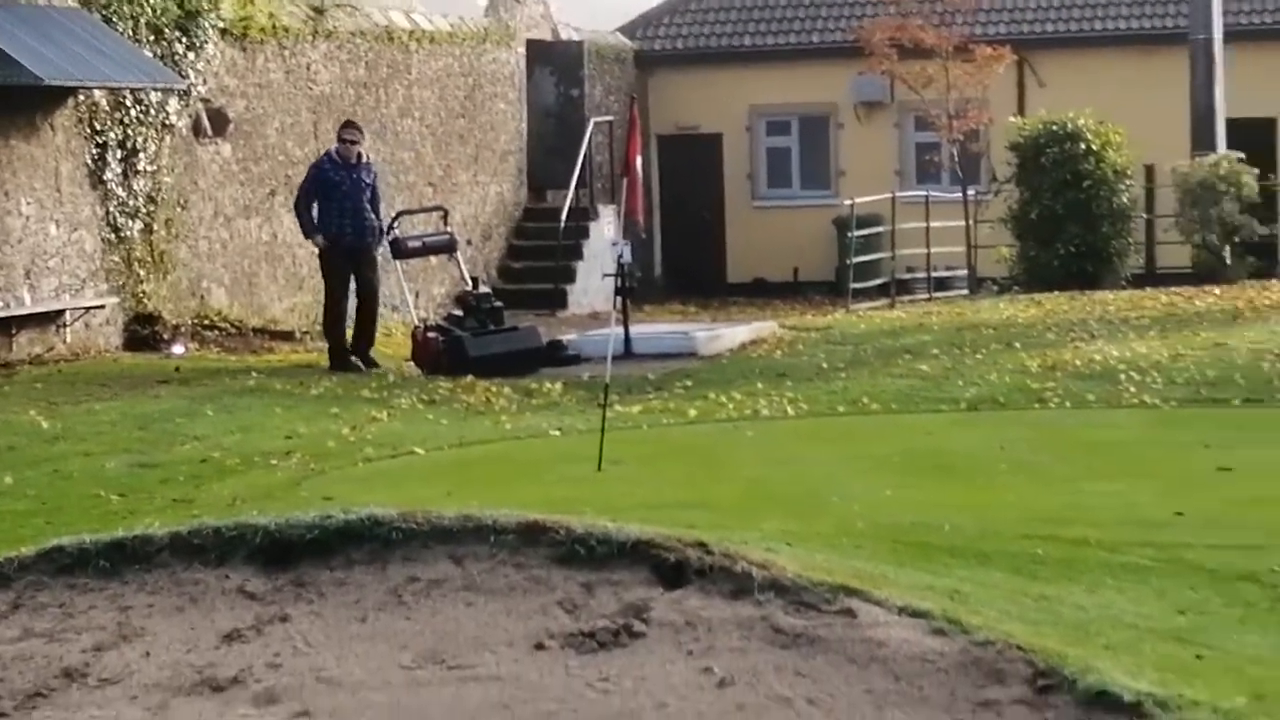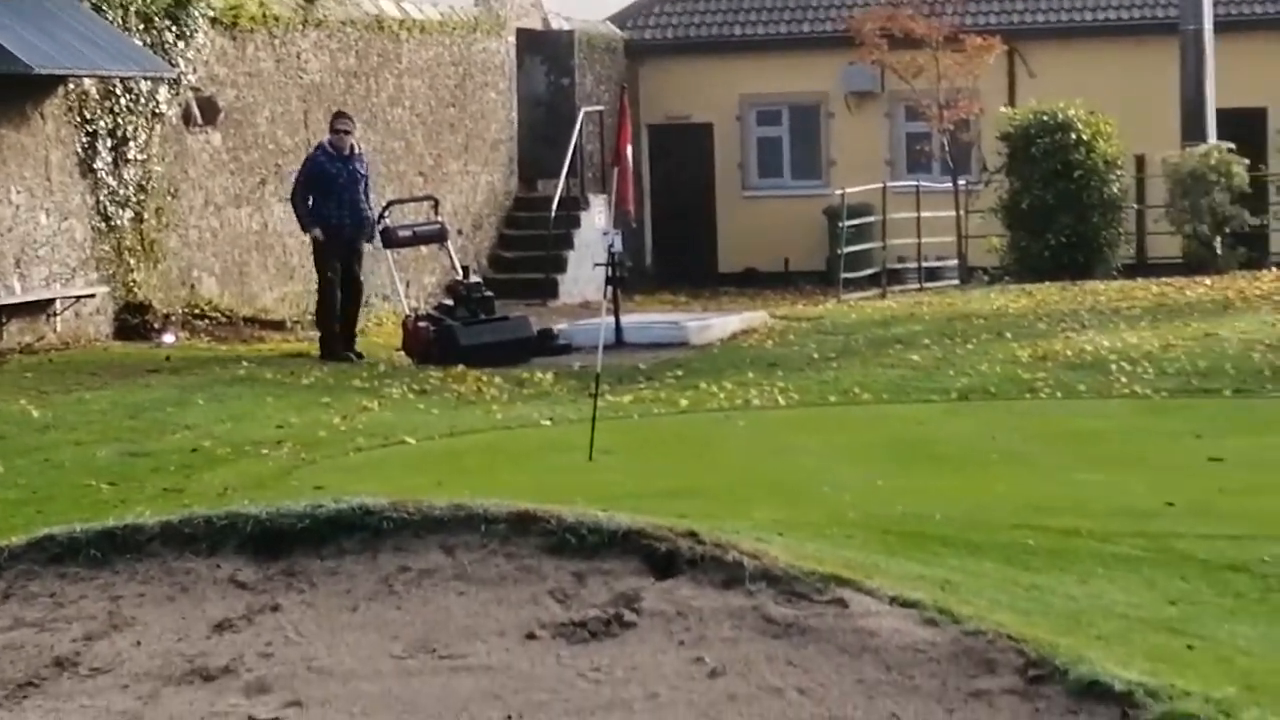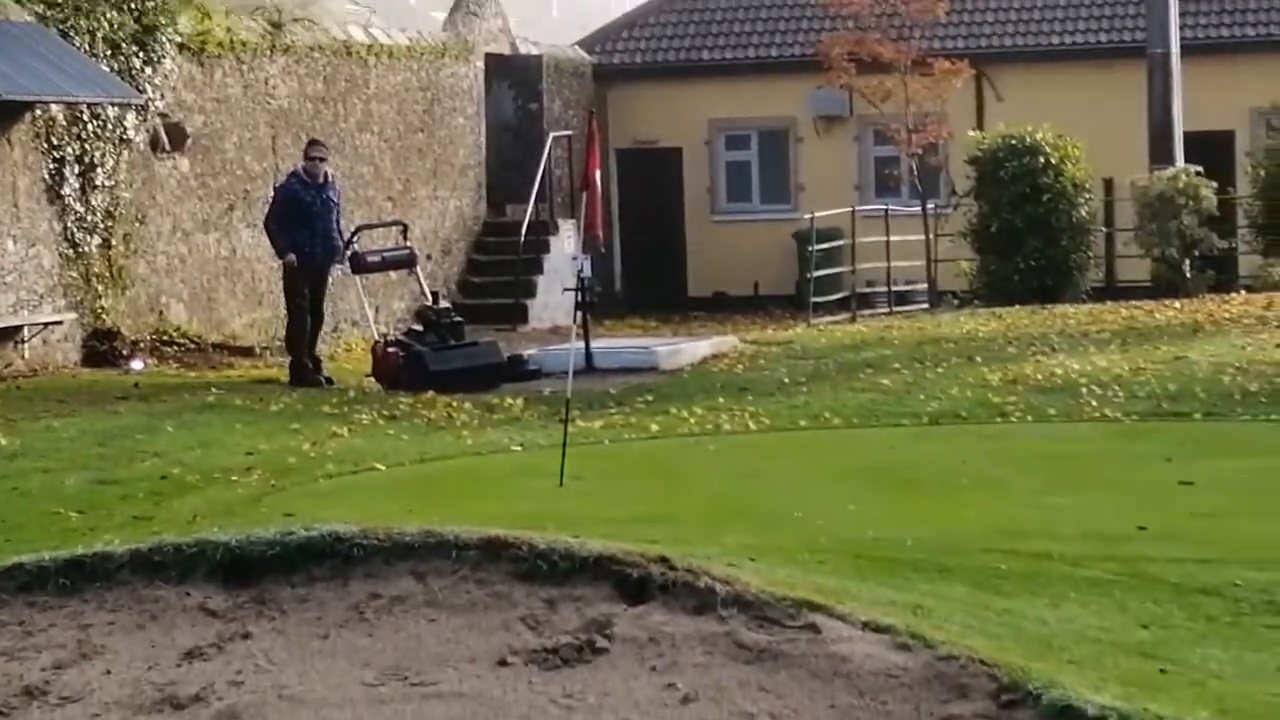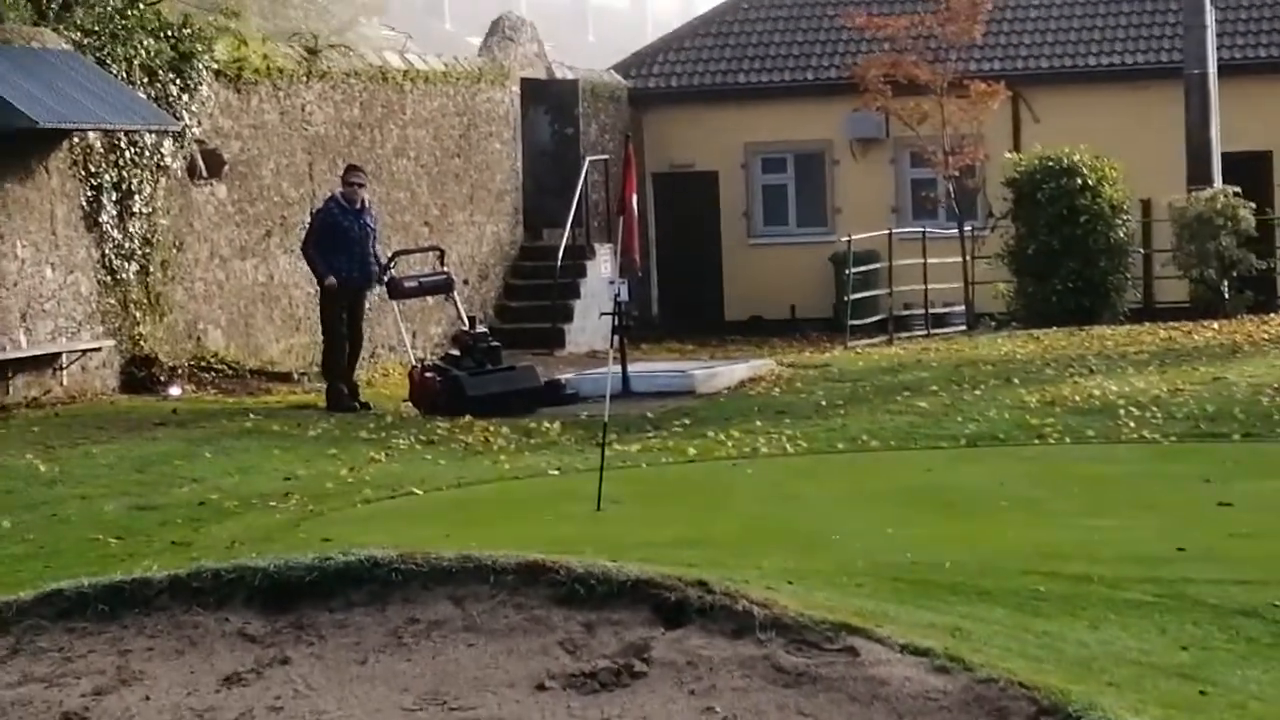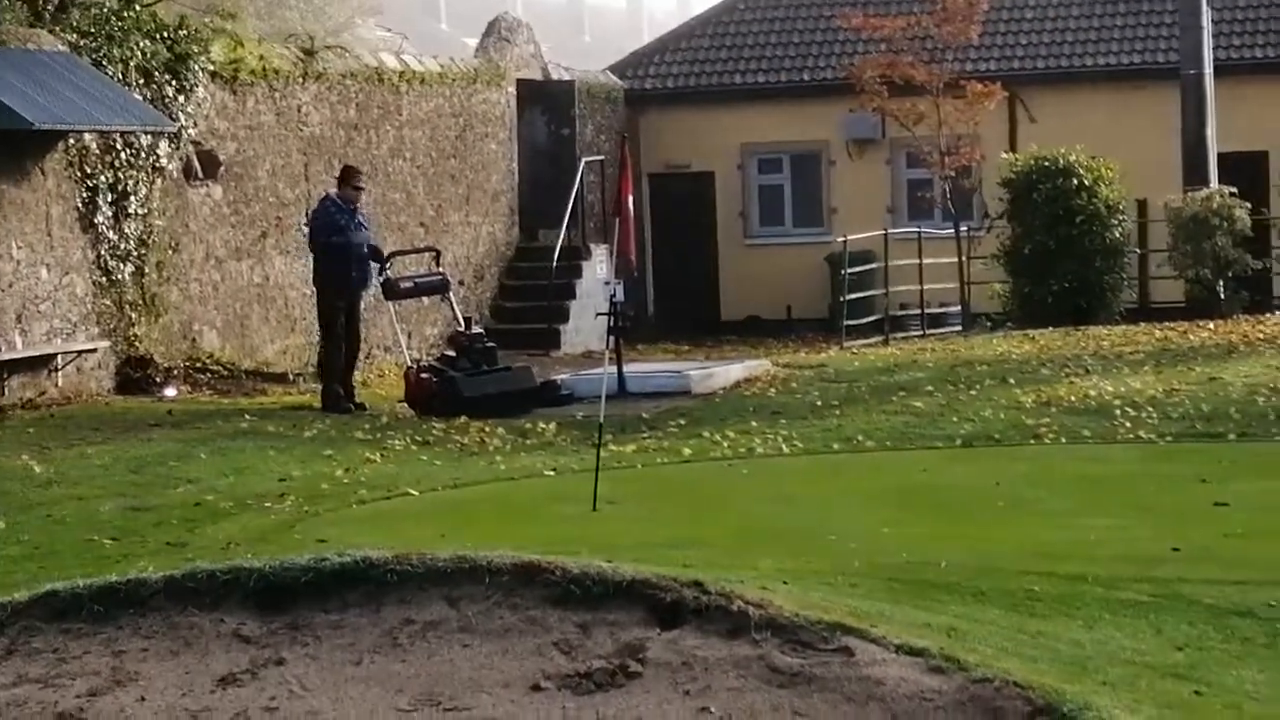
dt=0.2s
person 1, frame 1
left shoulder: (368, 170)
right shoulder: (323, 167)
left elbow: (375, 205)
right elbow: (302, 202)
left wrist: (377, 234)
right wrist: (312, 232)
left hip: (364, 243)
right hip: (334, 244)
left knee: (370, 294)
right knee: (337, 299)
left ankle: (362, 349)
right ankle: (339, 355)
person 1, frame 2
left shoulder: (360, 160)
right shoulder: (317, 160)
right elbow: (299, 196)
left wrist: (369, 224)
right wrist: (310, 226)
left hip: (354, 235)
right hip: (328, 235)
left knee: (353, 287)
right knee: (330, 288)
left ankle: (346, 340)
right ankle: (331, 345)
person 1, frame 3
left shoulder: (332, 188)
right shoulder: (290, 187)
right elbow: (272, 222)
left wrist: (341, 247)
right wrist: (284, 251)
left hip: (323, 262)
right hip: (299, 261)
left knee: (316, 314)
right knee: (300, 313)
left ankle: (312, 366)
right ankle: (300, 370)
person 1, frame 4
left shoulder: (367, 213)
right shoulder: (328, 212)
right elbow: (309, 247)
left wrist: (379, 268)
right wrist: (324, 273)
left hip: (359, 287)
right hip: (335, 287)
left knee: (355, 339)
right knee: (336, 339)
left ankle: (349, 391)
right ankle: (336, 395)
person 1, frame 5
left shoulder: (357, 212)
right shoulder: (326, 211)
right elbow: (316, 243)
left wrist: (373, 251)
right wrist: (347, 243)
left hip: (353, 287)
right hip: (332, 286)
left knee: (352, 341)
right knee: (333, 341)
left ankle: (345, 393)
right ankle: (332, 396)
